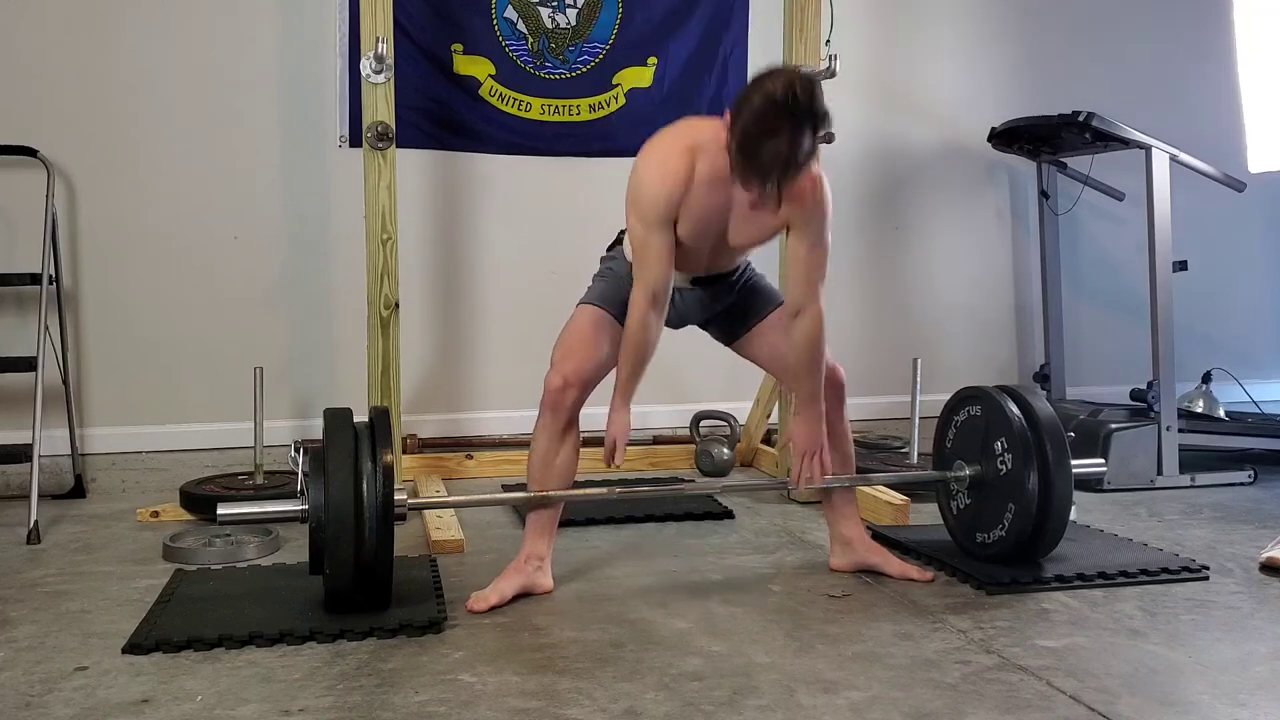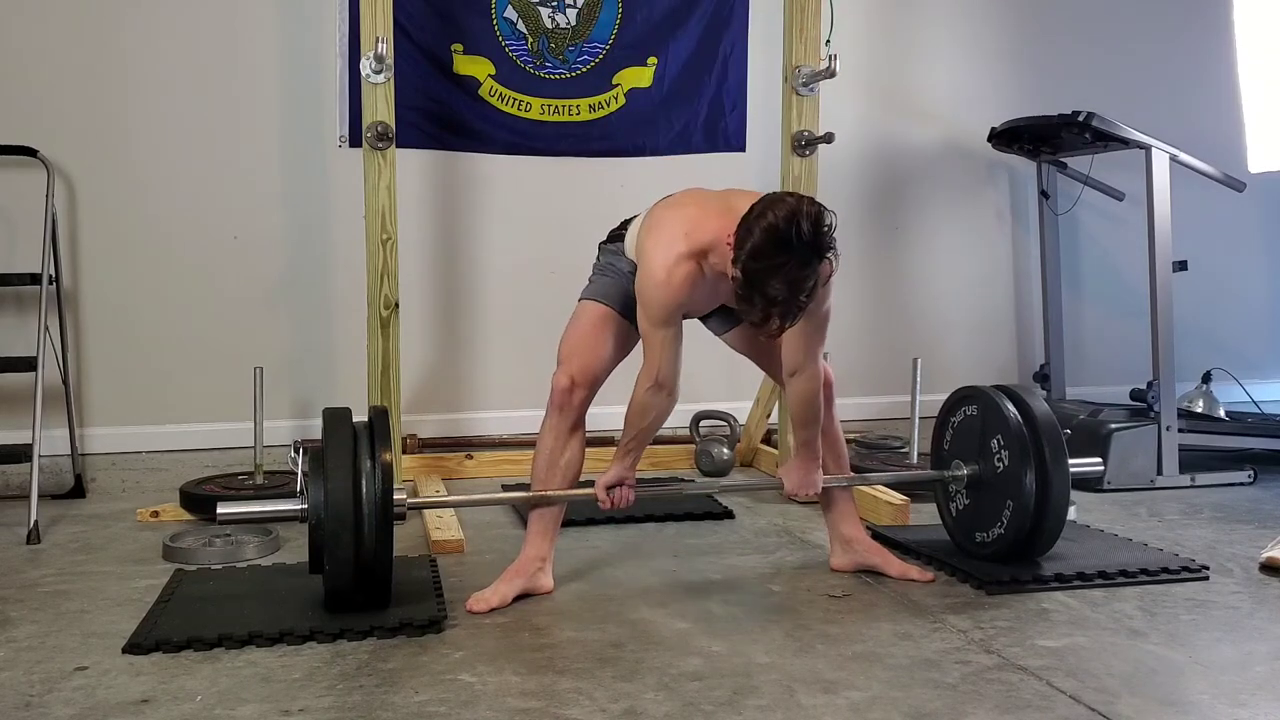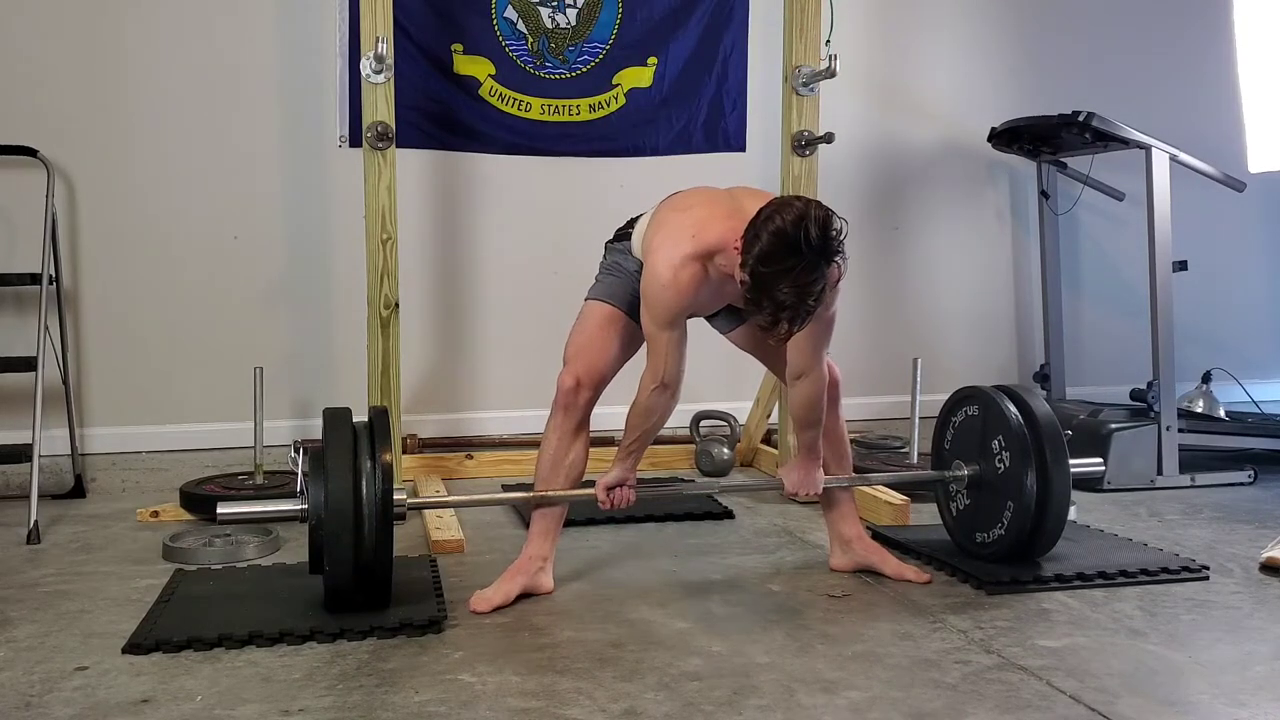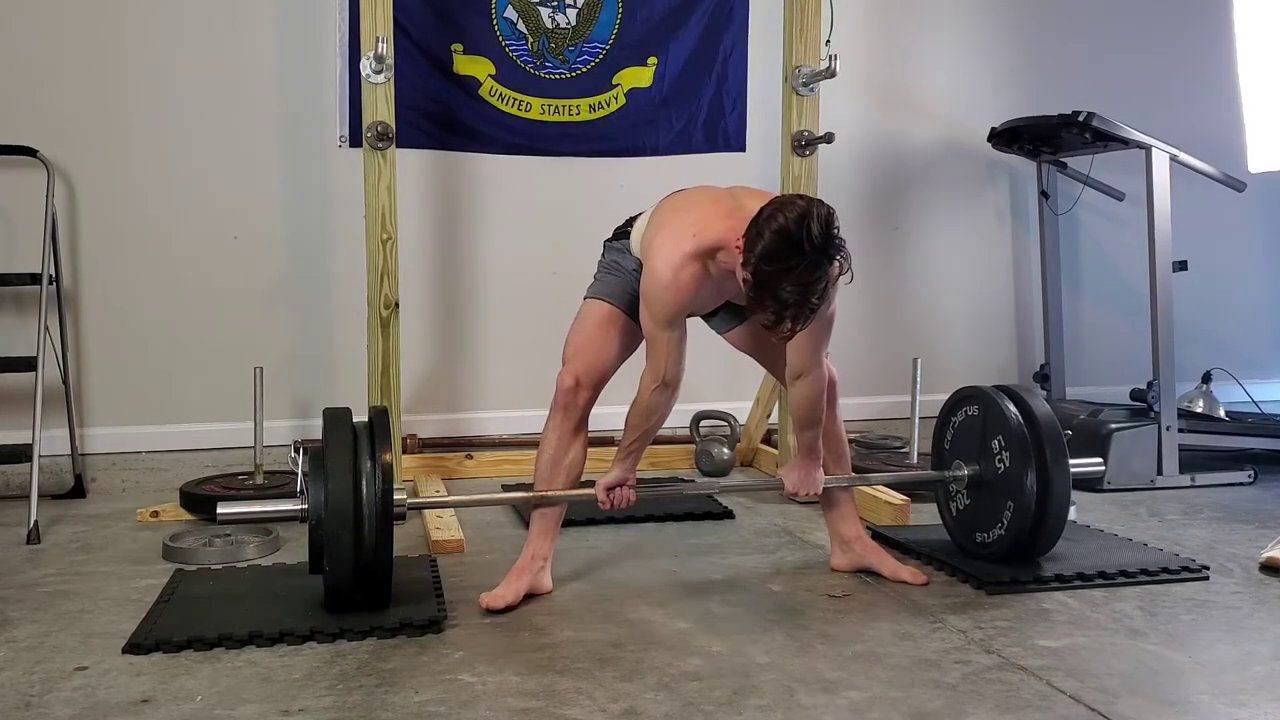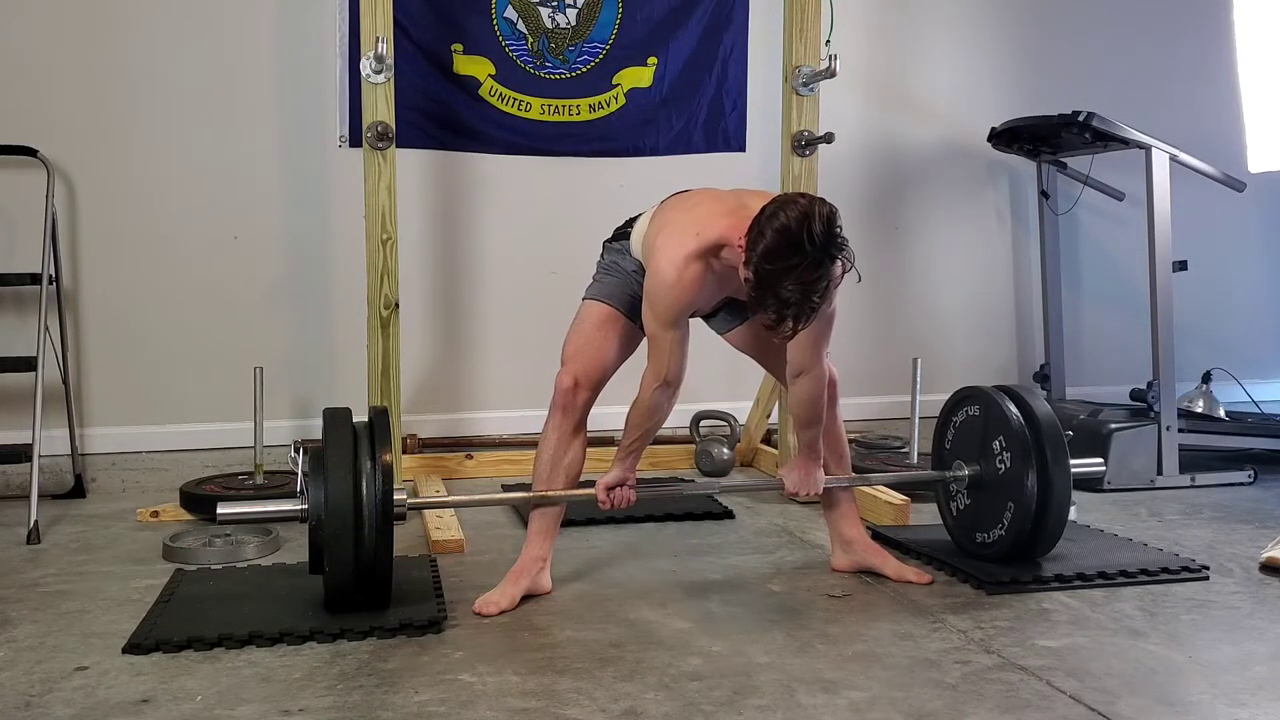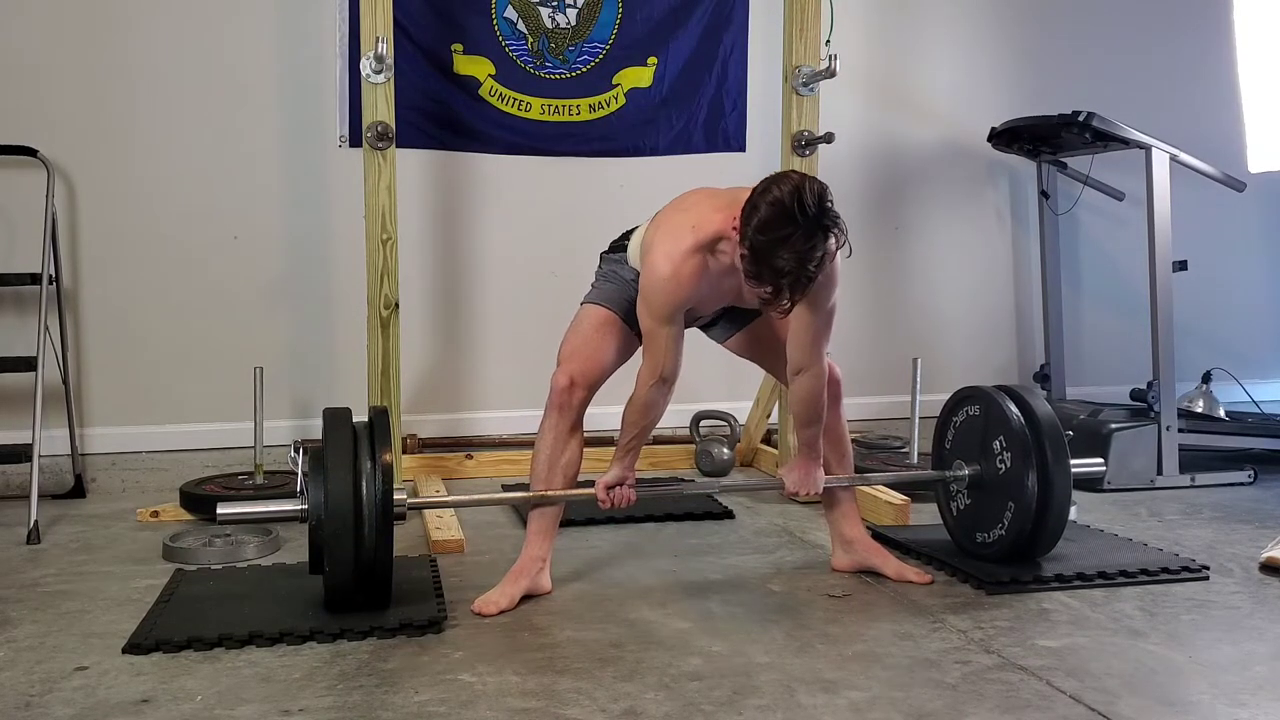
dt=0.7s
person 1, frame 1
left shoulder: (806, 188)
right shoulder: (667, 162)
left elbow: (804, 308)
right elbow: (650, 298)
left wrist: (808, 411)
right wrist: (622, 403)
left hip: (728, 281)
right hip: (636, 276)
left knee: (827, 383)
right knee: (563, 385)
left ankle: (849, 541)
right ankle: (533, 560)
person 1, frame 2
left shoulder: (809, 263)
right shoulder: (669, 263)
left elbow: (802, 370)
right elbow: (659, 384)
left wrist: (806, 458)
right wrist: (623, 464)
left hip: (719, 278)
right hip: (630, 265)
left knee: (820, 382)
right knee: (571, 385)
left ankle: (848, 540)
right ankle: (534, 561)
person 1, frame 3
left shoulder: (815, 267)
right shoulder: (676, 266)
left elbow: (805, 374)
right elbow: (663, 384)
left wrist: (808, 459)
left hip: (729, 274)
right hip: (638, 262)
left knee: (825, 381)
right knee: (576, 385)
left ankle: (849, 541)
right ankle: (536, 562)
person 1, frame 4
left shoulder: (816, 264)
right shoulder: (674, 266)
left elbow: (804, 373)
right elbow: (662, 382)
left wrist: (808, 458)
left hip: (728, 274)
right hip: (635, 262)
left knee: (822, 381)
right knee: (575, 385)
left ankle: (849, 541)
right ankle: (535, 561)
person 1, frame 5
left shoulder: (817, 262)
right shoulder: (677, 263)
left elbow: (806, 372)
right elbow: (663, 382)
left wrist: (808, 458)
left hip: (726, 280)
right hip: (637, 263)
left knee: (824, 381)
right knee: (574, 385)
left ankle: (849, 541)
right ankle: (534, 563)
person 1, frame 6
left shoulder: (814, 259)
right shoulder: (674, 258)
left elbow: (806, 369)
right elbow: (658, 380)
left wrist: (808, 457)
right wrist: (622, 464)
left hip: (728, 302)
right hip: (635, 277)
left knee: (826, 381)
right knee: (569, 386)
left ankle: (851, 542)
right ankle: (533, 563)
